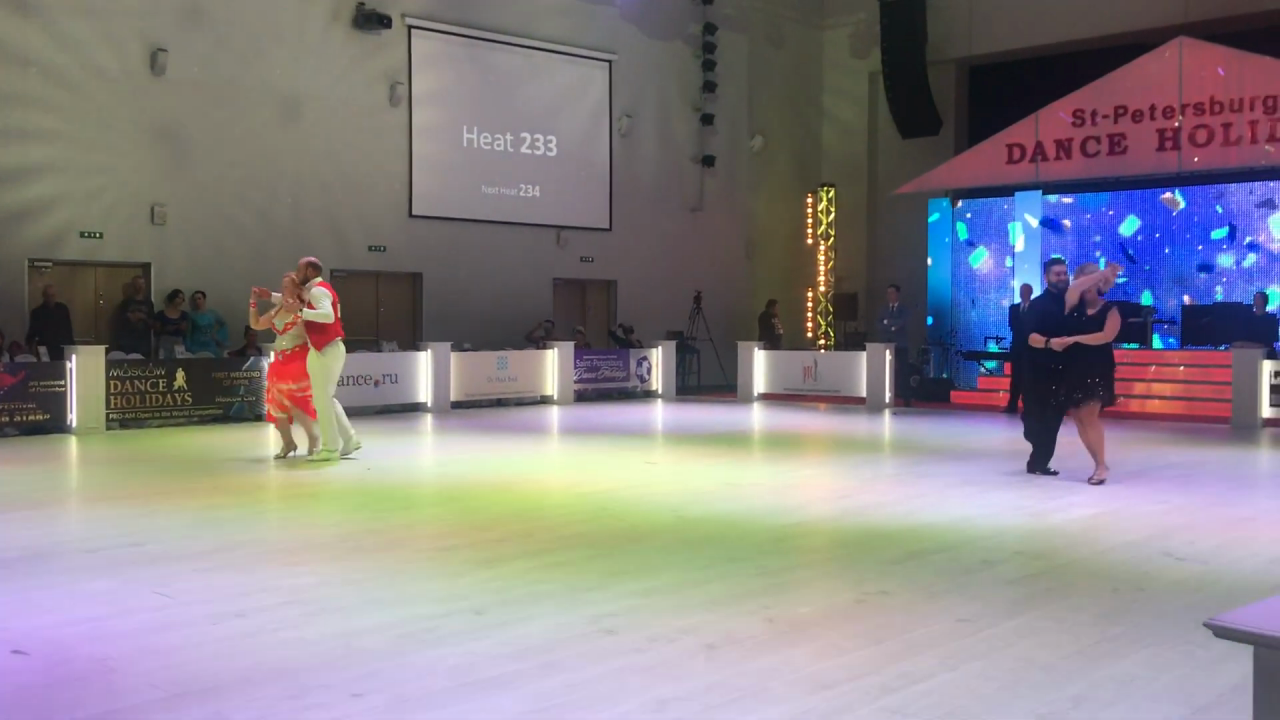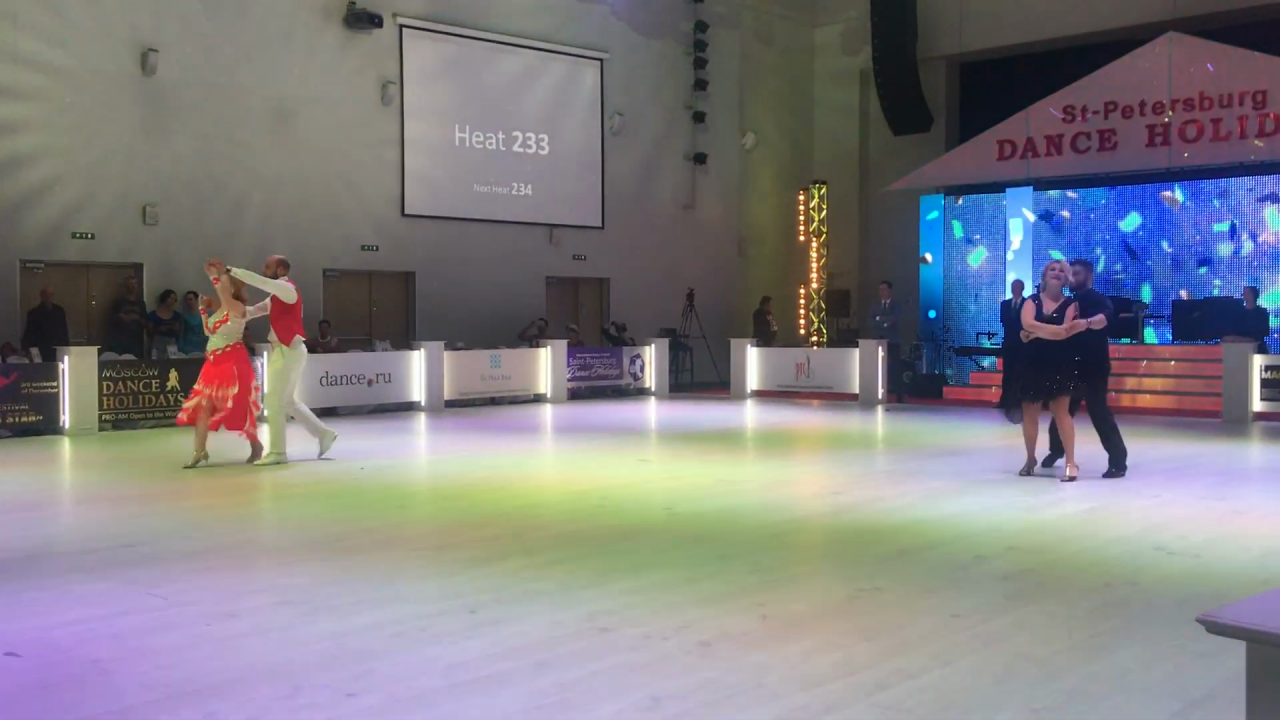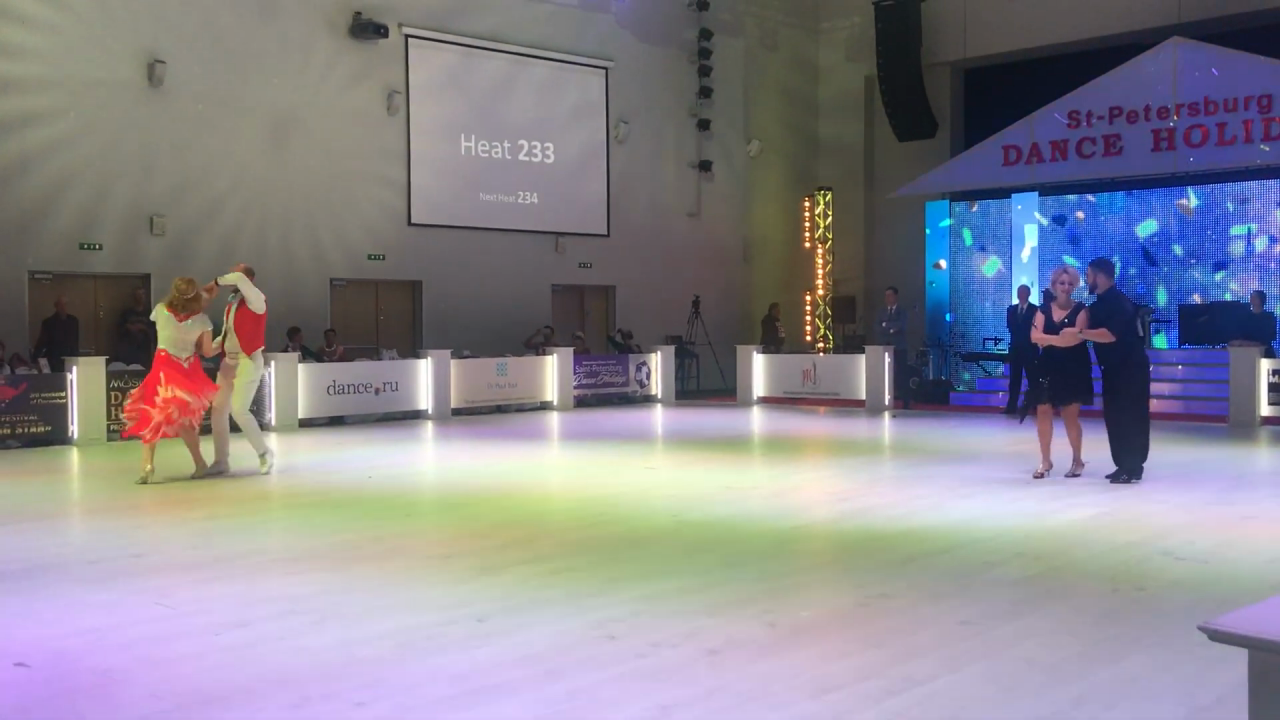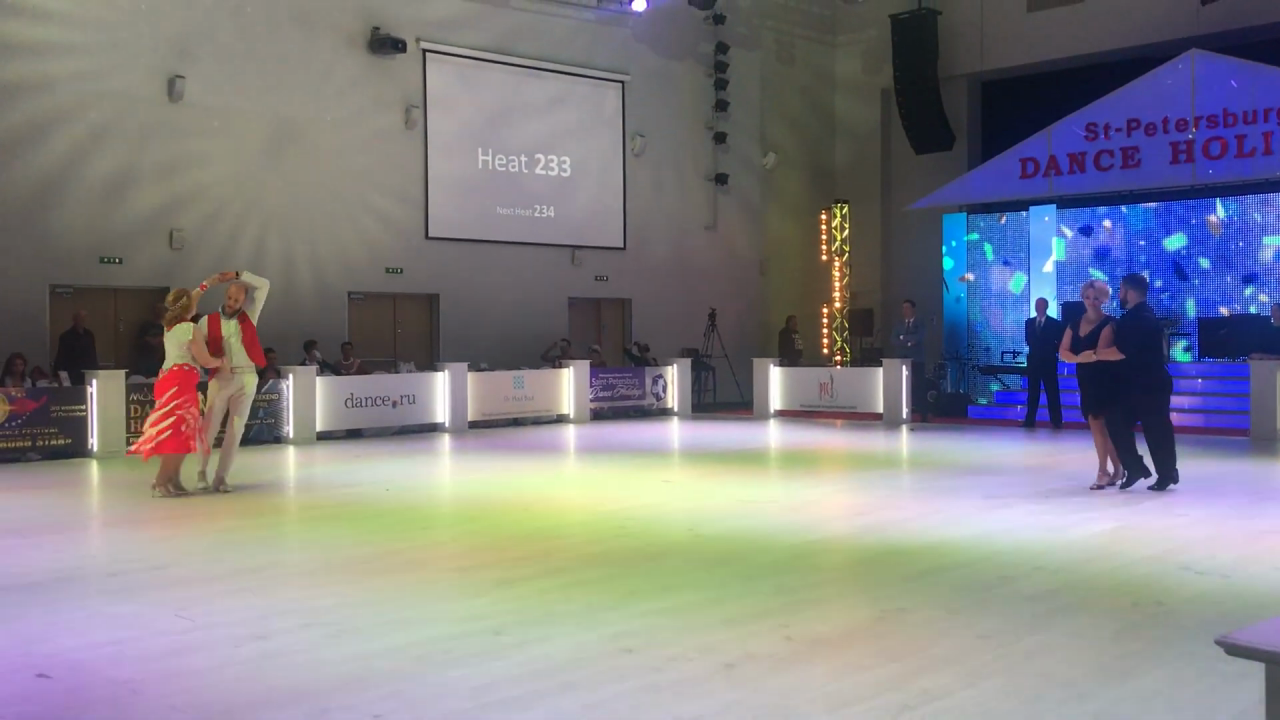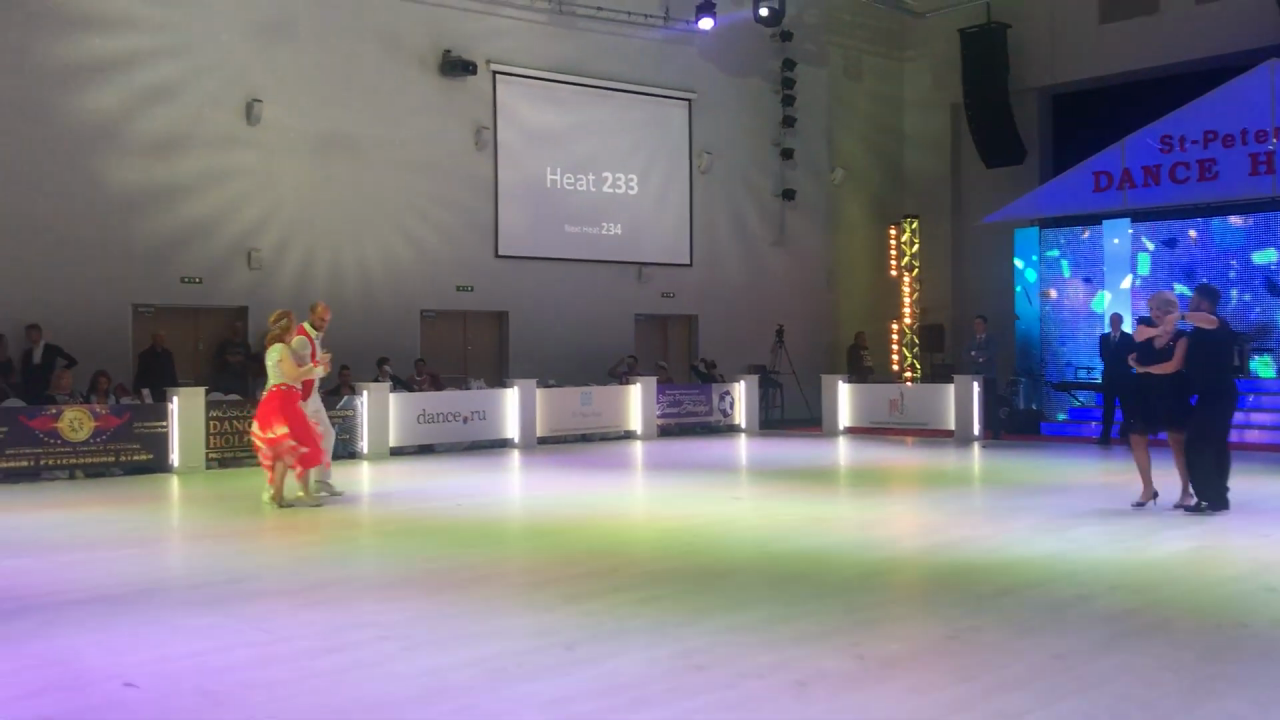
dt=0.5s
person 1, frame 1
left shoulder: (1072, 301)
right shoulder: (1038, 305)
right elbow: (1030, 336)
right wrist: (1049, 342)
left hip: (1061, 367)
right hip: (1039, 368)
left knee: (1053, 414)
right knee: (1035, 413)
left ankle: (1039, 460)
right ankle: (1038, 460)
person 1, frame 2
left shoulder: (1099, 301)
left elbow: (1102, 319)
left wrist: (1086, 322)
left hip: (1093, 366)
left knee: (1099, 412)
left ankle: (1118, 461)
right ankle: (1057, 450)
person 1, frame 3
left shoulder: (1119, 303)
right shoulder: (1099, 304)
left elbow: (1110, 334)
right elbow: (1093, 330)
left wrist: (1080, 333)
left hip: (1131, 368)
right hip: (1113, 369)
left knee: (1132, 417)
right knee: (1113, 417)
left ankle: (1133, 467)
right ankle: (1125, 464)
person 1, frame 4
left shoulder: (1143, 319)
right shoulder: (1132, 317)
left elbow: (1121, 351)
right elbow: (1119, 342)
left wrist: (1094, 354)
left hip: (1151, 383)
right hip: (1133, 383)
left knee: (1156, 428)
right knee: (1115, 422)
left ankle: (1167, 473)
right ankle: (1135, 468)
person 1, frame 5
left shoulder: (1215, 326)
right shoulder: (1200, 331)
left elbow: (1211, 321)
right elbow: (1185, 349)
left wrist: (1182, 317)
left hip: (1218, 395)
right hip: (1210, 395)
left knee: (1198, 444)
right knee: (1212, 444)
left ankle: (1211, 496)
right ankle: (1216, 495)
person 2, frame 1
left shoulder: (1110, 310)
right shoulder: (1074, 306)
left elbow: (1106, 336)
left wrist: (1071, 339)
right wrist: (1097, 274)
left hip: (1098, 369)
right hip: (1073, 368)
left knee: (1088, 415)
right knee: (1078, 418)
left ankle: (1102, 464)
right ankle: (1099, 463)
person 2, frame 2
left shoulder: (1070, 304)
right shoulder: (1032, 301)
left elbow: (1067, 332)
right elbow: (1027, 323)
left wrist: (1035, 334)
right wrist: (1056, 329)
left hip: (1061, 363)
right hip: (1034, 361)
left knee: (1060, 410)
right knee: (1029, 411)
left ankle: (1071, 462)
right ankle: (1030, 458)
person 2, frame 3
left shoulder: (1080, 310)
right shoulder: (1043, 310)
left elbow: (1076, 338)
right elbow: (1035, 337)
left wrist: (1048, 340)
right wrist: (1060, 337)
left hip: (1074, 367)
right hip: (1049, 366)
left knee: (1070, 415)
right knee: (1043, 411)
left ankle: (1077, 461)
right ankle: (1045, 460)
person 2, frame 4
left shoulder: (1108, 323)
right shoulder: (1075, 324)
left elbow: (1098, 352)
right elbow: (1062, 352)
left wrist: (1076, 356)
left hip: (1104, 379)
right hip: (1086, 380)
left knee: (1097, 424)
right knee: (1099, 426)
left ankle: (1103, 472)
right ankle: (1117, 470)
person 2, frame 5
left shoulder: (1181, 337)
right shoulder: (1144, 327)
left elbow: (1174, 366)
right elbow: (1139, 335)
left wrist: (1142, 368)
right wrist: (1159, 330)
left hip: (1172, 394)
right hip: (1144, 394)
left knee: (1177, 443)
right knee: (1137, 440)
left ankle: (1186, 491)
right ankle: (1148, 488)
person 3, frame 1
left shoulder: (318, 291)
right shoulder: (321, 291)
left elbow: (327, 316)
right elbow: (301, 302)
left wrist: (301, 311)
right wrist: (271, 296)
left hip: (324, 350)
right hip: (333, 348)
left knee: (321, 401)
right knee: (327, 398)
left ankle: (330, 448)
right ankle: (349, 439)
person 3, frame 2
left shoulder: (286, 289)
right shoulder: (275, 297)
left elbow: (260, 281)
right elbow: (252, 311)
left wrist: (229, 270)
left hip: (289, 351)
right hip: (284, 351)
left knee: (275, 401)
right knee: (287, 400)
left ankle: (278, 451)
right ankle: (323, 433)
person 3, frame 3
left shoulder: (256, 300)
right shoulder: (231, 305)
left elbow: (240, 280)
left wrist: (217, 282)
left hip: (248, 362)
right hip: (229, 362)
left knee: (239, 410)
right knee: (218, 411)
left ankle: (264, 453)
right ankle: (221, 461)
person 3, frame 4
left shoulder: (248, 314)
right shoulder: (208, 321)
left elbow: (264, 286)
left wrist: (238, 275)
left hip: (247, 378)
right hip: (220, 378)
left knee: (236, 428)
right knee: (210, 425)
left ankle: (220, 478)
right ankle: (202, 471)
person 3, frame 5
left shoulder: (314, 335)
right shoulder: (301, 339)
left hip: (312, 395)
right hip: (300, 397)
left knee: (327, 434)
left ankle: (321, 481)
person 4, frame 1
right shoulder: (277, 310)
left elbow: (305, 330)
right elbow: (255, 324)
left wrist: (296, 309)
right wrist: (253, 302)
left hip: (298, 359)
right hip: (280, 360)
left knee: (294, 403)
right knee: (277, 403)
left ankle: (312, 436)
right ankle: (288, 443)
person 4, frame 2
left shoulder: (237, 308)
right shoulder: (219, 311)
left elbow: (226, 298)
right elbow: (209, 331)
left wrist: (216, 276)
right wrist: (203, 309)
left hip: (232, 361)
right hip: (214, 362)
left knee: (237, 407)
right knee: (202, 406)
left ankle: (256, 445)
right ankle: (199, 452)
person 4, frame 3
left shoulder: (162, 311)
right shoulder: (202, 320)
right elbow: (208, 352)
left wrist: (197, 297)
left hip: (165, 369)
right hip: (189, 370)
left knee: (150, 418)
right knee: (185, 419)
left ankle: (148, 467)
right ankle: (200, 463)
person 4, frame 4
left shoulder: (169, 325)
right shoulder: (190, 329)
left elbow: (188, 302)
right elbow: (205, 361)
left wrist: (207, 284)
right wrist: (221, 361)
left hip: (171, 381)
right hip: (180, 383)
left knee: (186, 431)
right knee: (175, 434)
left ankle: (172, 477)
right ankle: (161, 483)
person 4, frame 5
left shoulder: (276, 347)
right shoulder: (282, 349)
right elbow: (295, 375)
right wrist: (317, 363)
left hip: (279, 401)
right hip: (282, 402)
left knee: (285, 450)
right knee: (304, 446)
left ankle: (276, 493)
right ankle: (306, 493)
